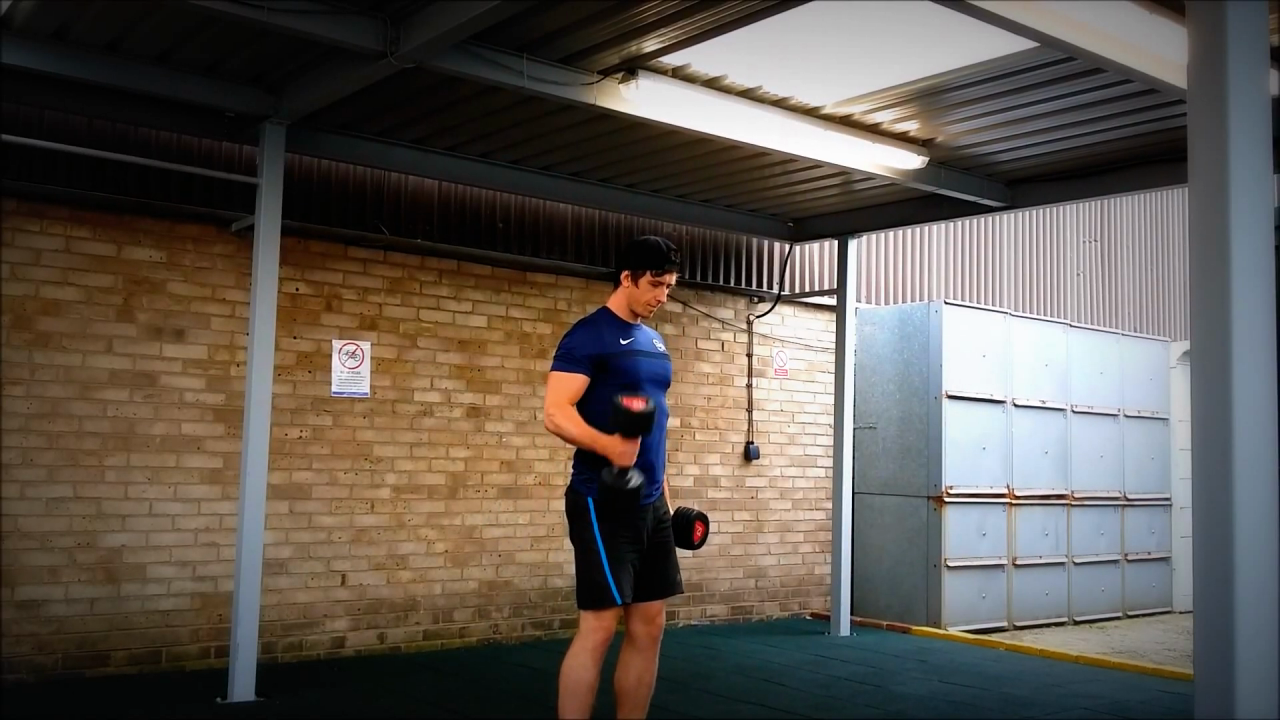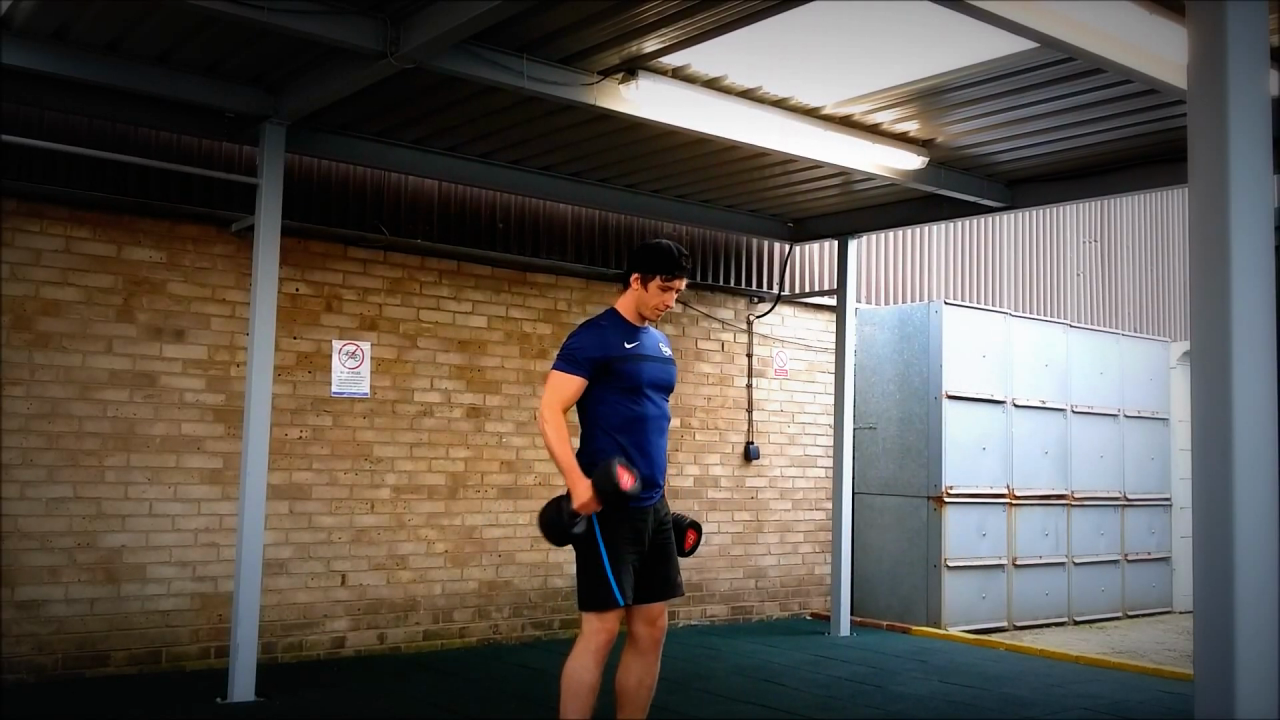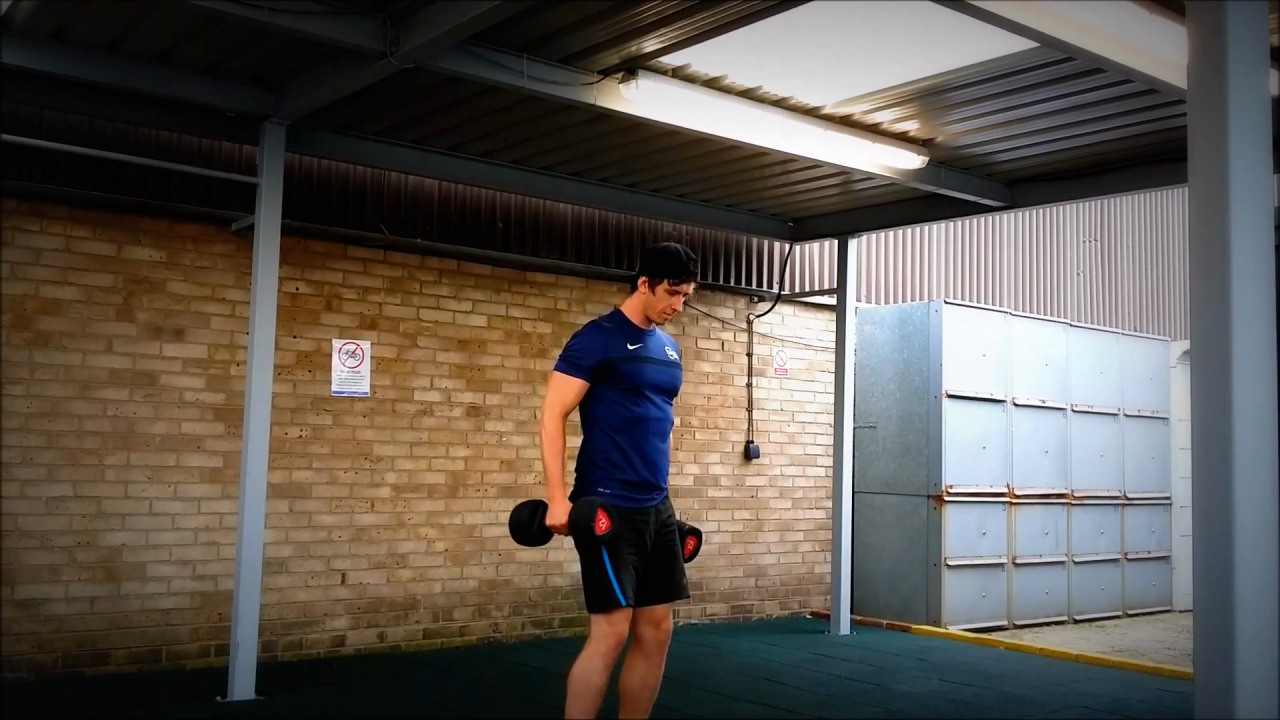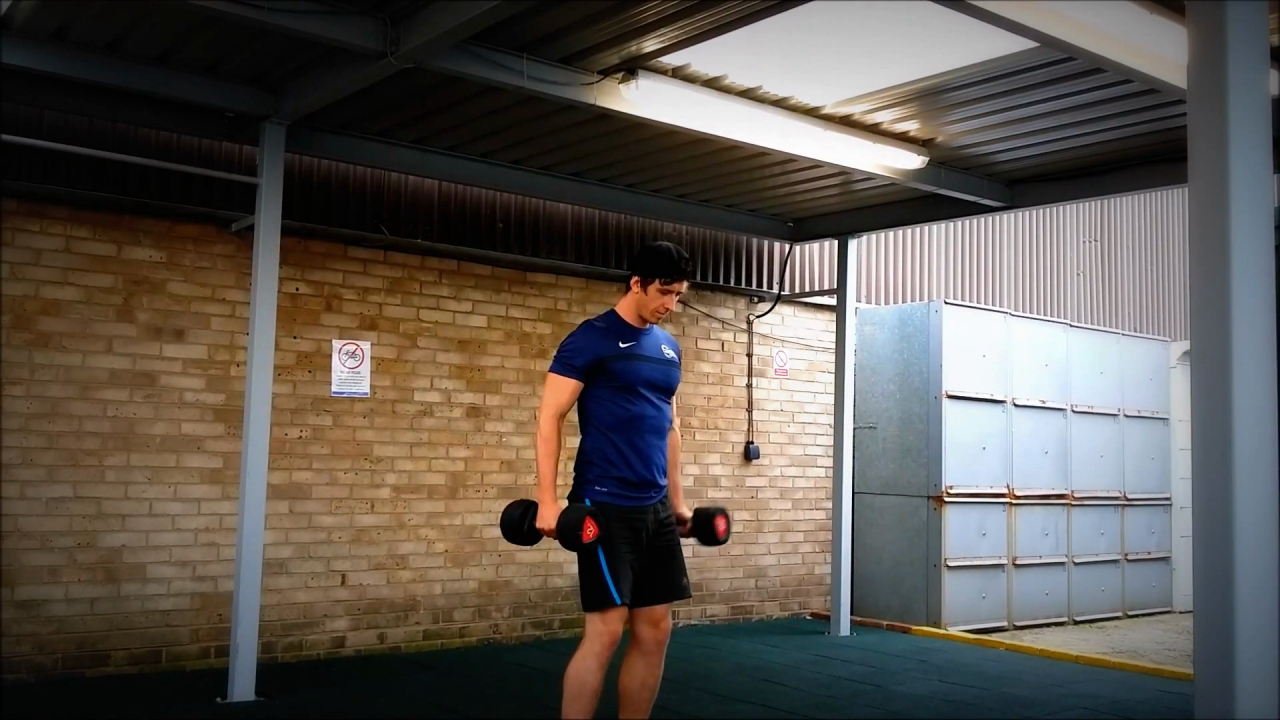
dt=0.2s
person 1, frame 1
left shoulder: (653, 341)
right shoulder: (590, 335)
right elbow: (555, 413)
left wrist: (665, 494)
right wrist: (609, 446)
left hip: (649, 503)
right hip: (603, 501)
left knee: (648, 627)
right knee: (599, 627)
person 1, frame 2
left shoulder: (660, 344)
right shoulder: (595, 337)
right elbow: (551, 412)
right wrist: (577, 481)
left hip: (651, 505)
right hip: (607, 506)
left knee: (650, 629)
right knee: (601, 629)
person 1, frame 3
left shoulder: (668, 347)
right shoulder: (598, 339)
right elbow: (552, 415)
right wrist: (557, 497)
left hip: (656, 507)
right hip: (606, 505)
left knee: (656, 631)
right knee: (611, 631)
person 1, frame 4
left shoulder: (667, 346)
right shoulder: (592, 339)
right elbow: (549, 418)
left wrist: (677, 499)
right wrist: (547, 499)
left hip: (655, 506)
right hip: (604, 504)
left knee: (655, 629)
right knee: (606, 631)
